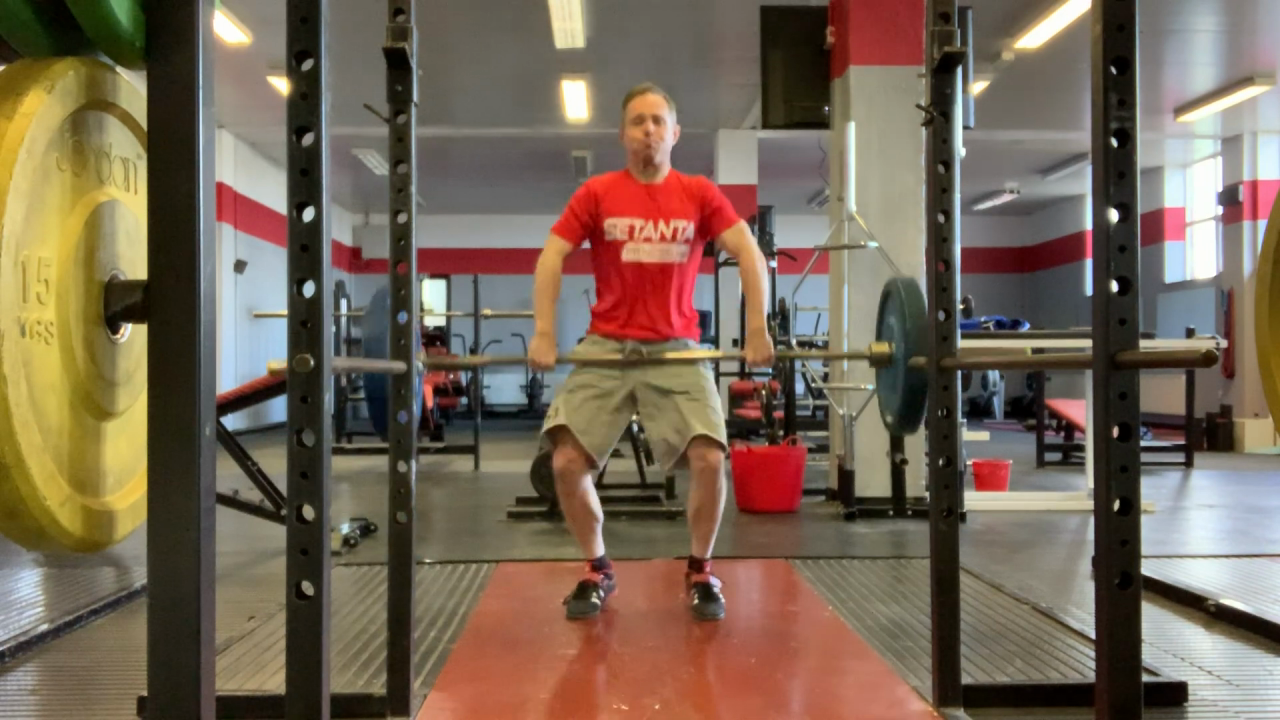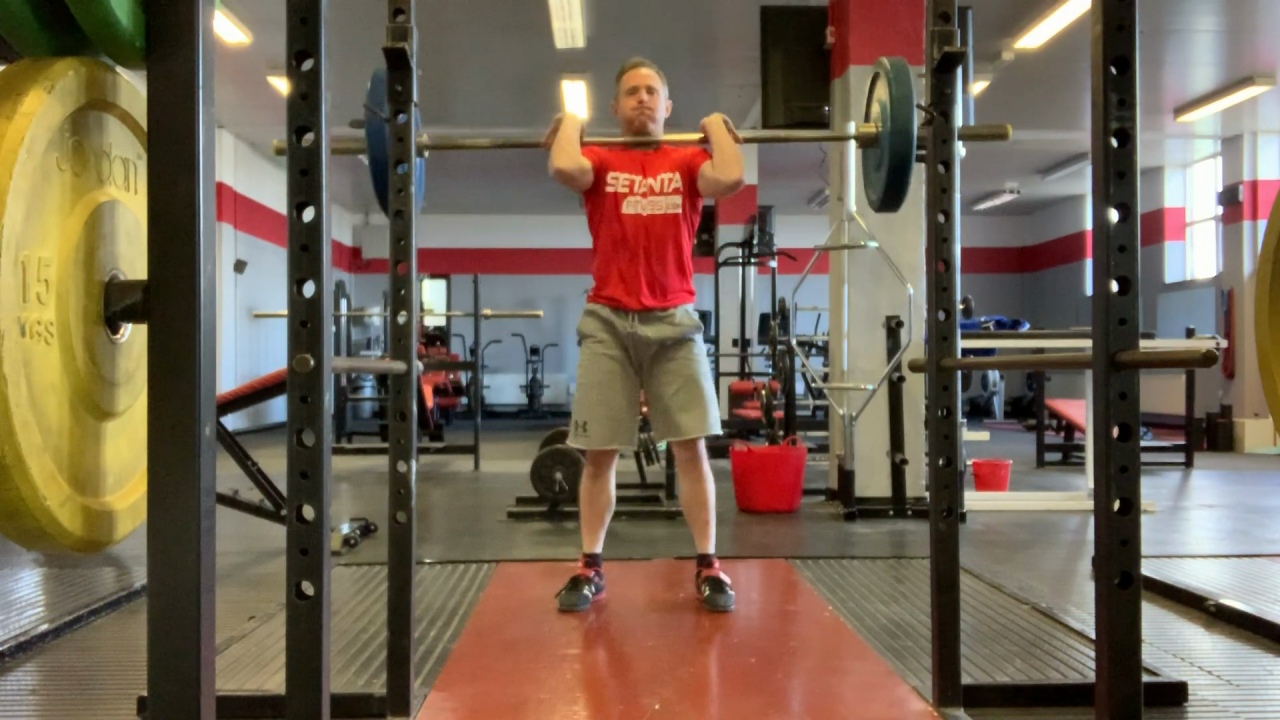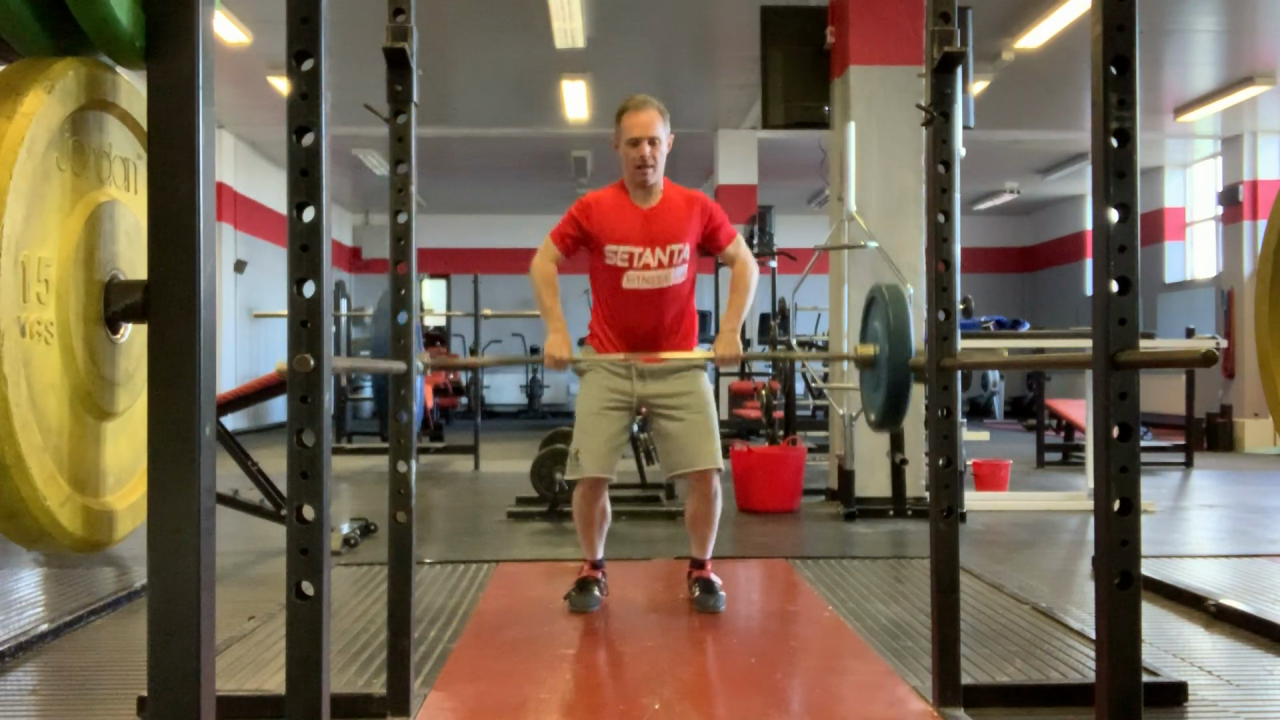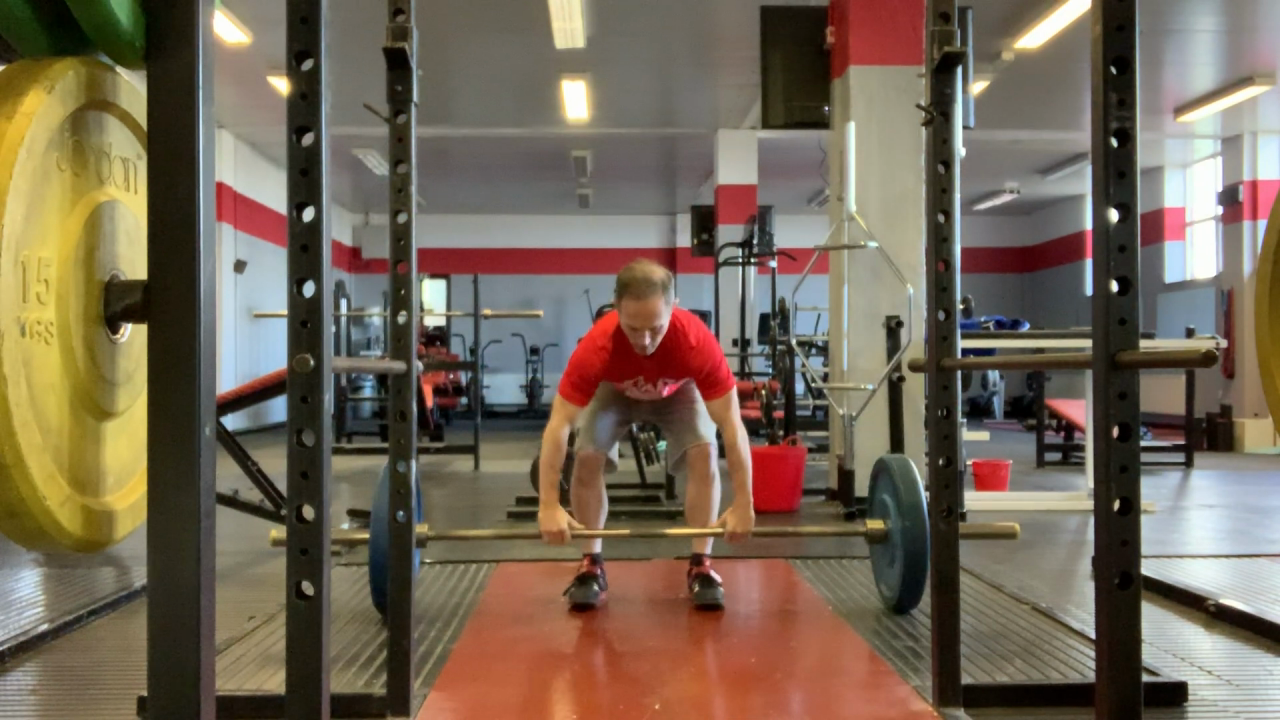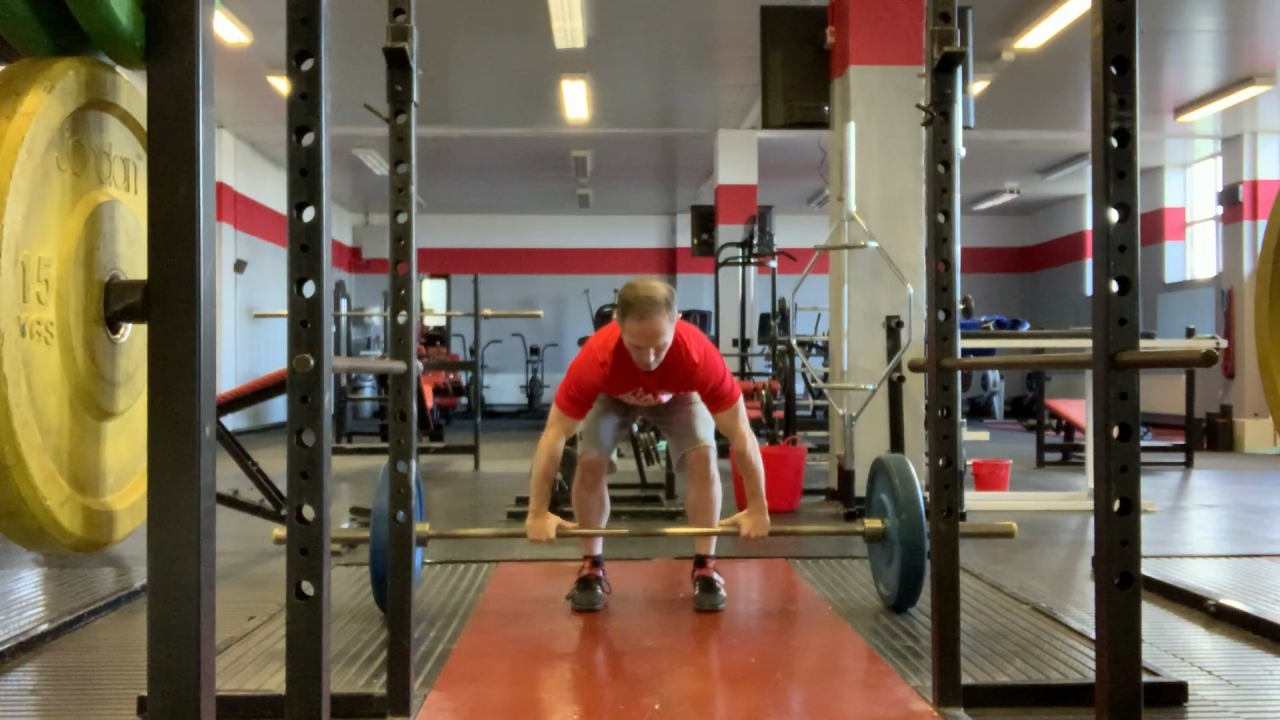
dt=1s
person 1, frame 1
left shoulder: (700, 195)
right shoulder: (596, 192)
left elbow: (749, 256)
right elbow: (551, 259)
left wrist: (757, 329)
right wrist: (542, 334)
left hip: (676, 349)
right hip: (604, 348)
left knee: (709, 460)
right knee: (567, 462)
left ankle: (700, 571)
right ankle: (598, 571)
person 1, frame 2
left shoulder: (688, 159)
right shoulder: (599, 159)
left elbow: (731, 179)
right elbow: (564, 168)
left wrist: (717, 128)
right wrist: (569, 126)
left hip: (674, 319)
right hip: (607, 319)
left knee: (690, 444)
right knee: (600, 450)
left ankle: (707, 566)
right ankle: (590, 567)
person 1, frame 3
left shoulder: (698, 209)
right shoulder: (591, 210)
left elbow: (744, 263)
right elbow: (543, 263)
left wrist: (730, 334)
right wrist: (555, 332)
left hip: (680, 365)
right hip: (607, 365)
left knee: (706, 471)
right knee: (589, 477)
left ankle: (700, 570)
right ankle: (592, 570)
person 1, frame 4
left shoulder: (698, 343)
right shoulder: (596, 348)
left elbow: (731, 424)
right elbow: (558, 425)
left wrist: (742, 505)
right wrist: (549, 506)
left hip: (677, 391)
right hip: (613, 391)
left knee: (703, 453)
right knee: (587, 456)
left ankle: (701, 566)
right ankle: (591, 565)
person 1, frame 5
left shoulder: (701, 357)
right shoulder: (594, 360)
left elbow: (741, 434)
right elbow: (554, 435)
left wrist: (757, 508)
right wrist: (538, 512)
left hip: (677, 394)
right hip: (613, 396)
left knee: (703, 456)
right knee: (591, 460)
left ankle: (705, 567)
right ankle: (592, 568)
